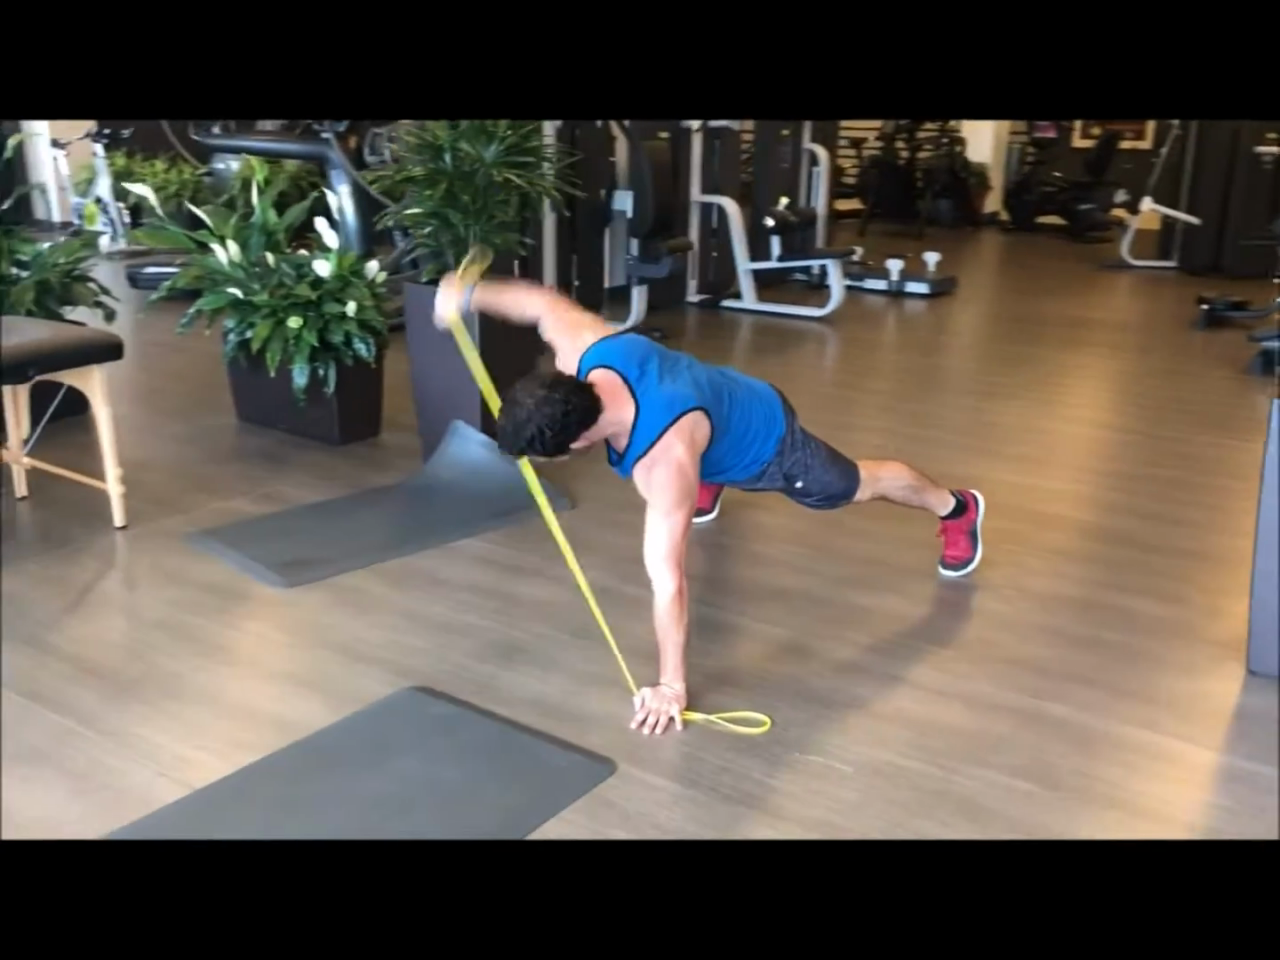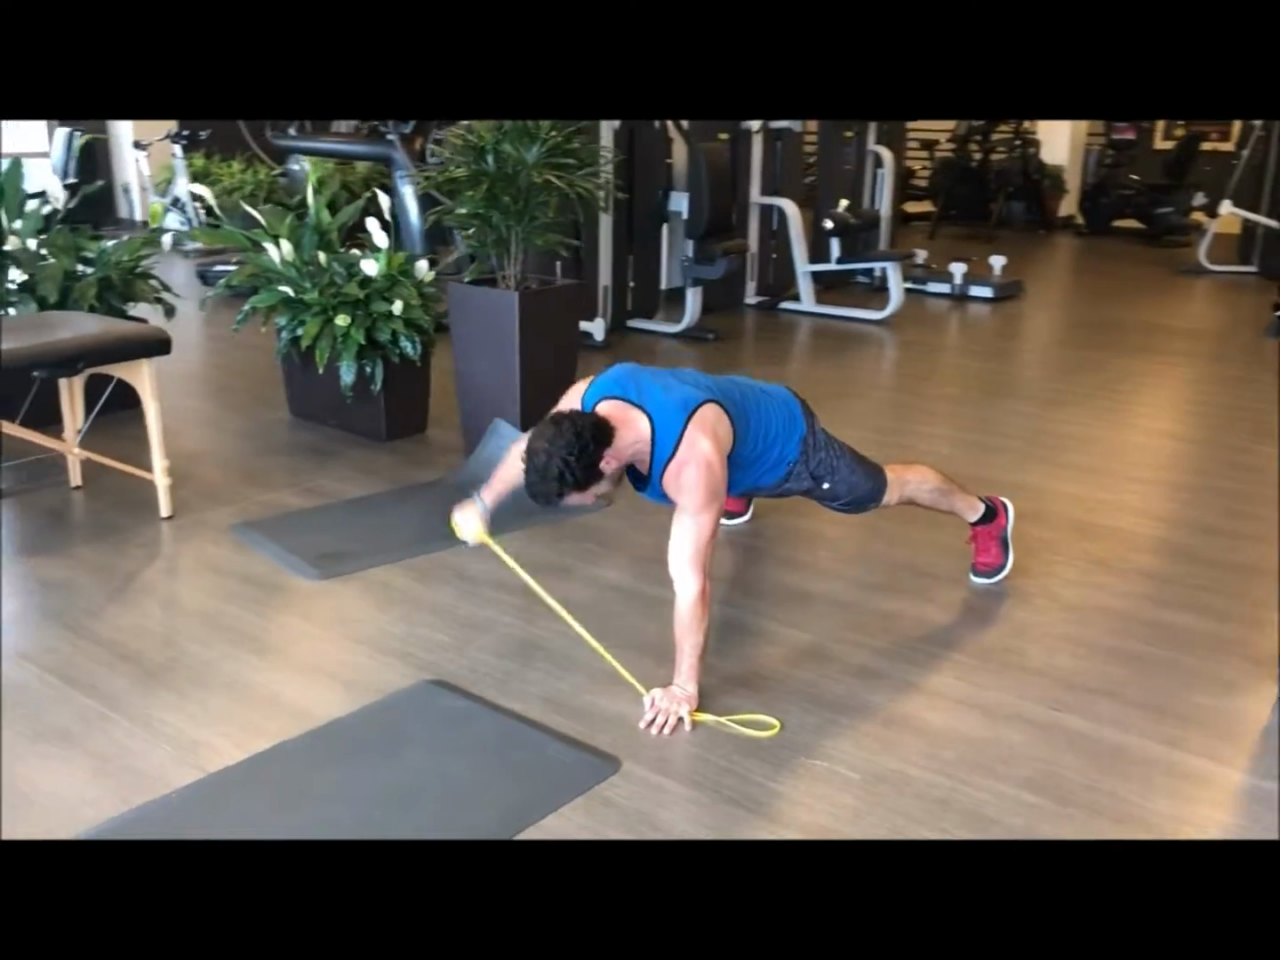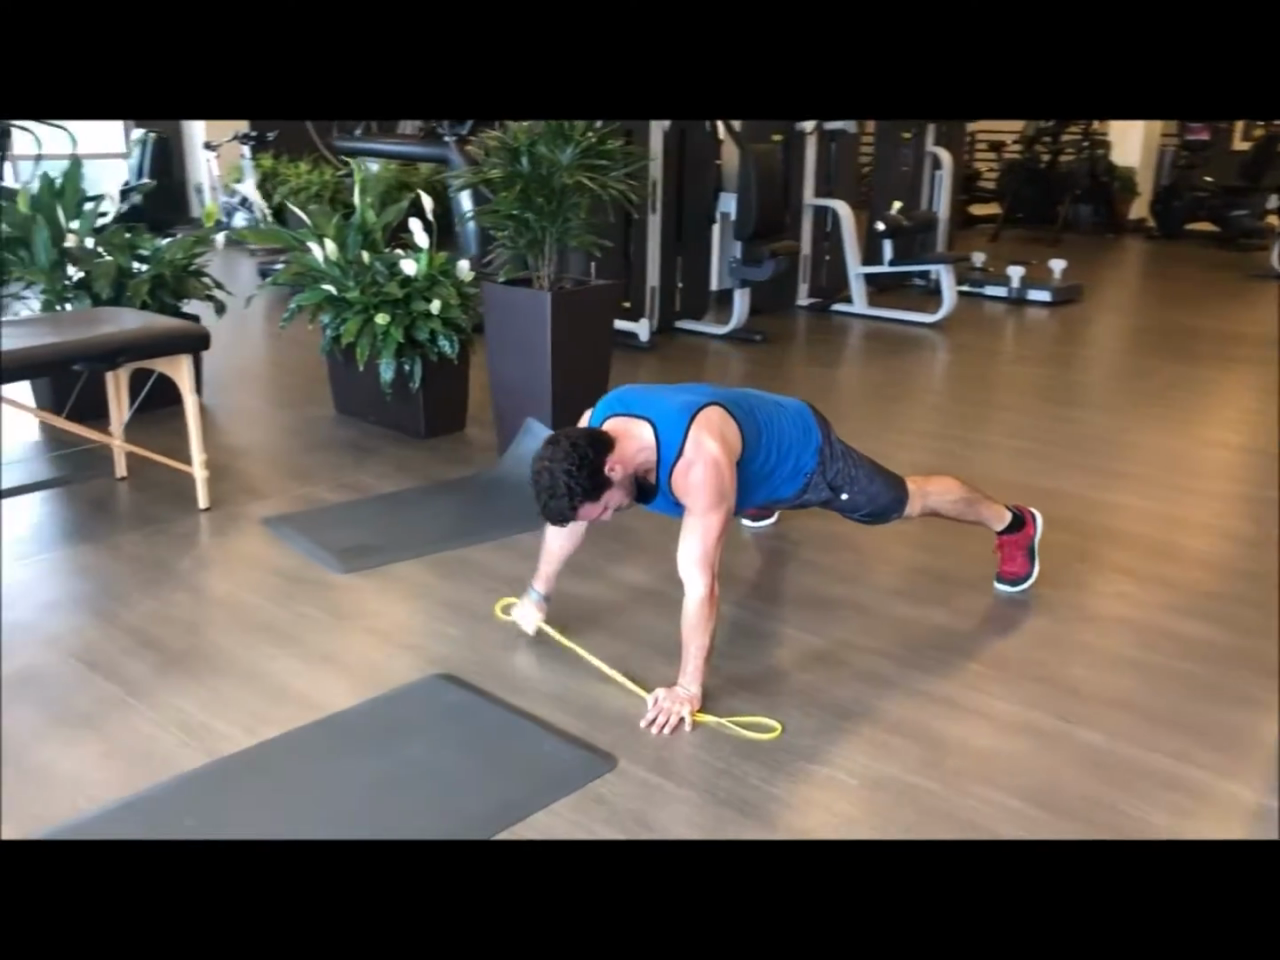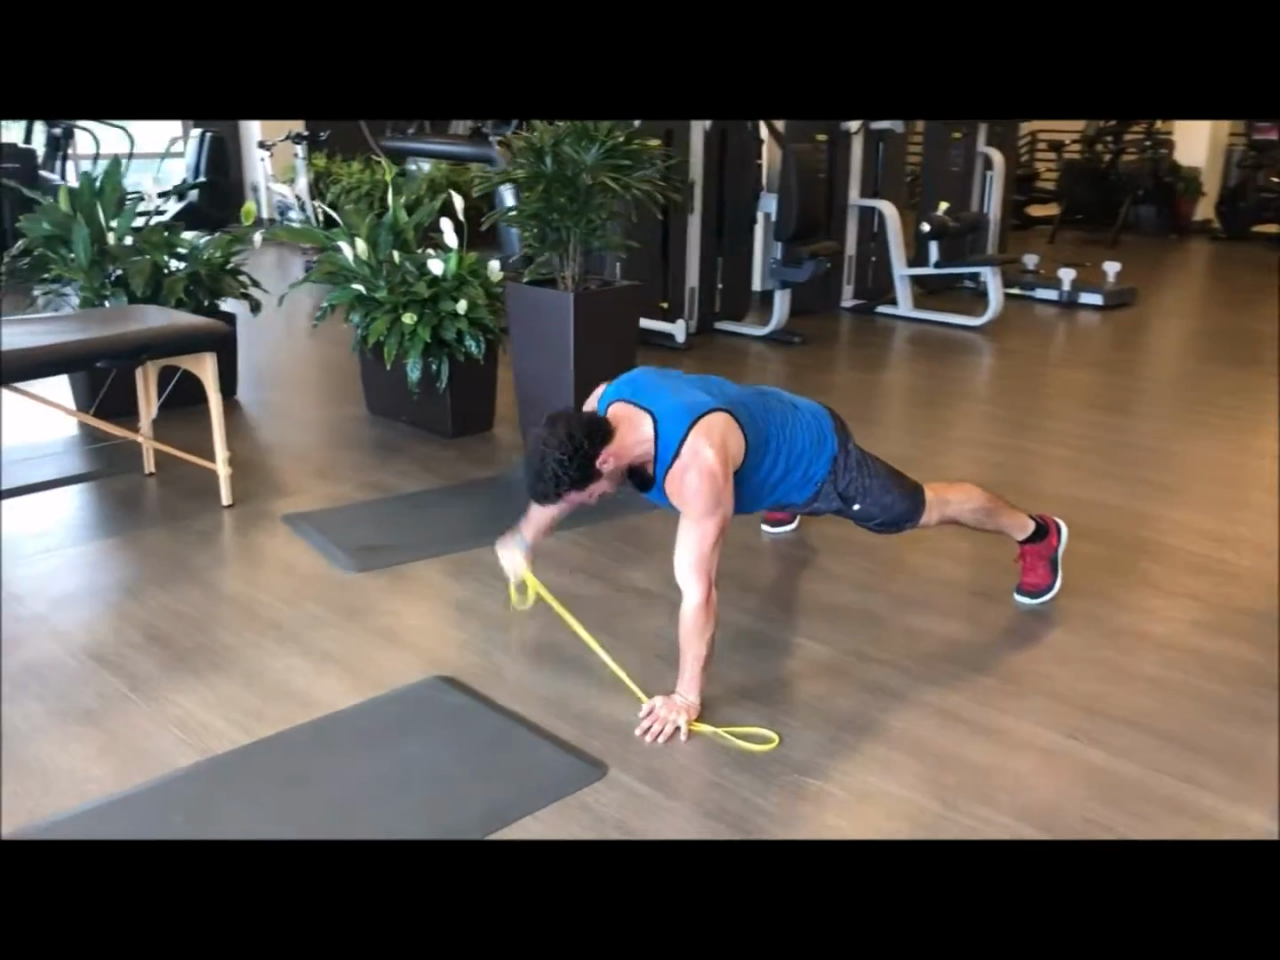
dt=0.3s
person 1, frame 1
left shoulder: (661, 458)
right shoulder: (588, 363)
left elbow: (668, 579)
right elbow: (544, 305)
left wrist: (670, 683)
right wrist: (470, 296)
left hip: (769, 447)
right hip: (727, 408)
left knee: (858, 486)
left ankle: (956, 510)
right ankle: (706, 490)
person 1, frame 2
left shoulder: (689, 461)
right shoulder: (589, 398)
left elbow: (690, 581)
right elbow: (529, 449)
left wrist: (683, 687)
right wrist: (480, 502)
left hip: (791, 448)
right hip: (748, 411)
left knee: (886, 488)
right knee: (726, 496)
left ankle: (986, 515)
right ankle: (739, 490)
person 1, frame 3
left shoulder: (697, 462)
right shoulder: (593, 428)
left elbow: (700, 583)
right elbow: (567, 519)
left wrist: (688, 688)
right wrist: (537, 595)
left hip: (808, 457)
right hip: (759, 443)
left knee: (909, 500)
right knee: (753, 502)
left ankle: (1013, 524)
right ankle: (765, 501)
person 1, frame 4
left shoulder: (694, 467)
right shoulder: (602, 406)
left elbow: (697, 590)
right elbow: (563, 484)
left wrist: (686, 698)
right wrist: (523, 537)
left hip: (823, 465)
right hip: (778, 422)
left knee: (926, 507)
right knee: (774, 503)
left ankle: (1036, 533)
right ankle: (783, 504)
